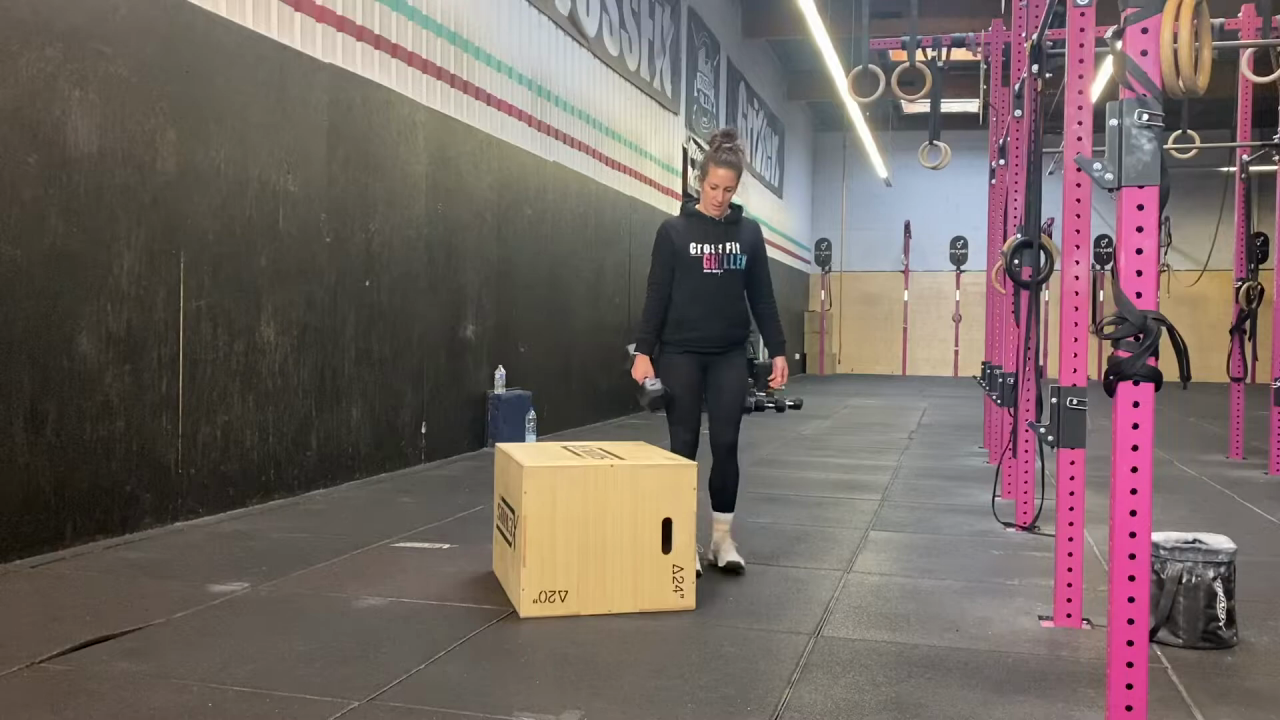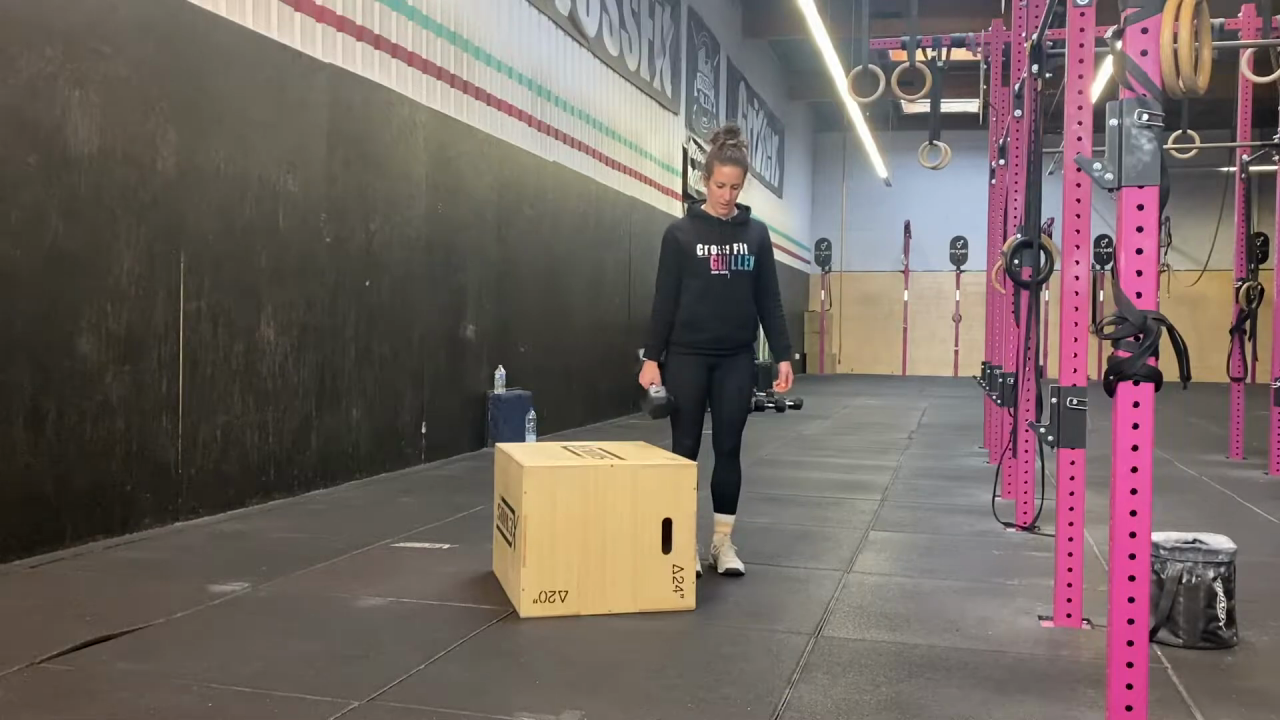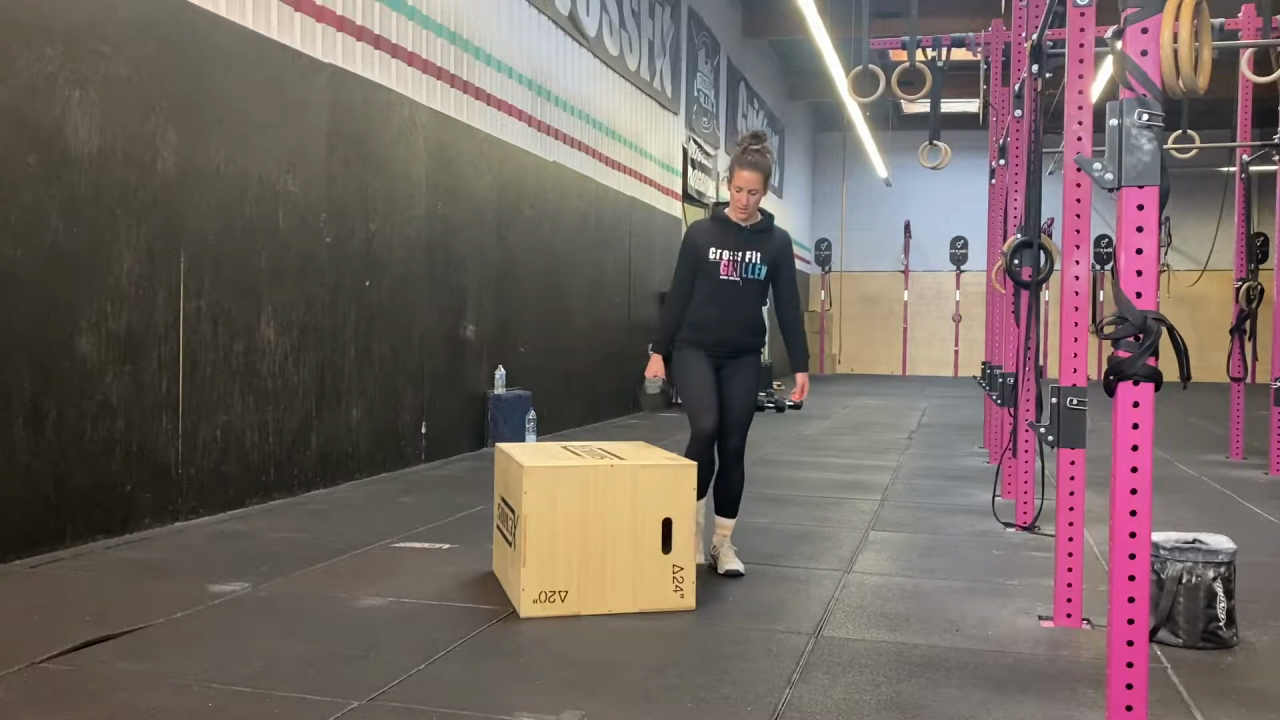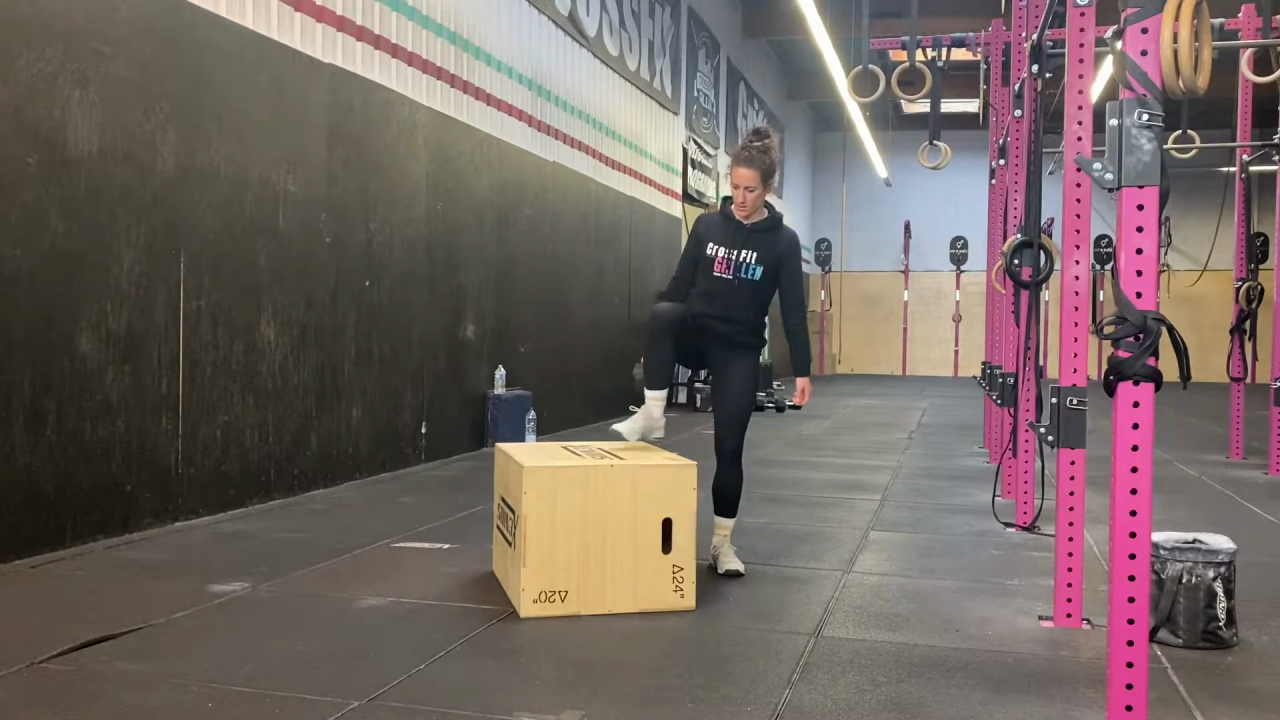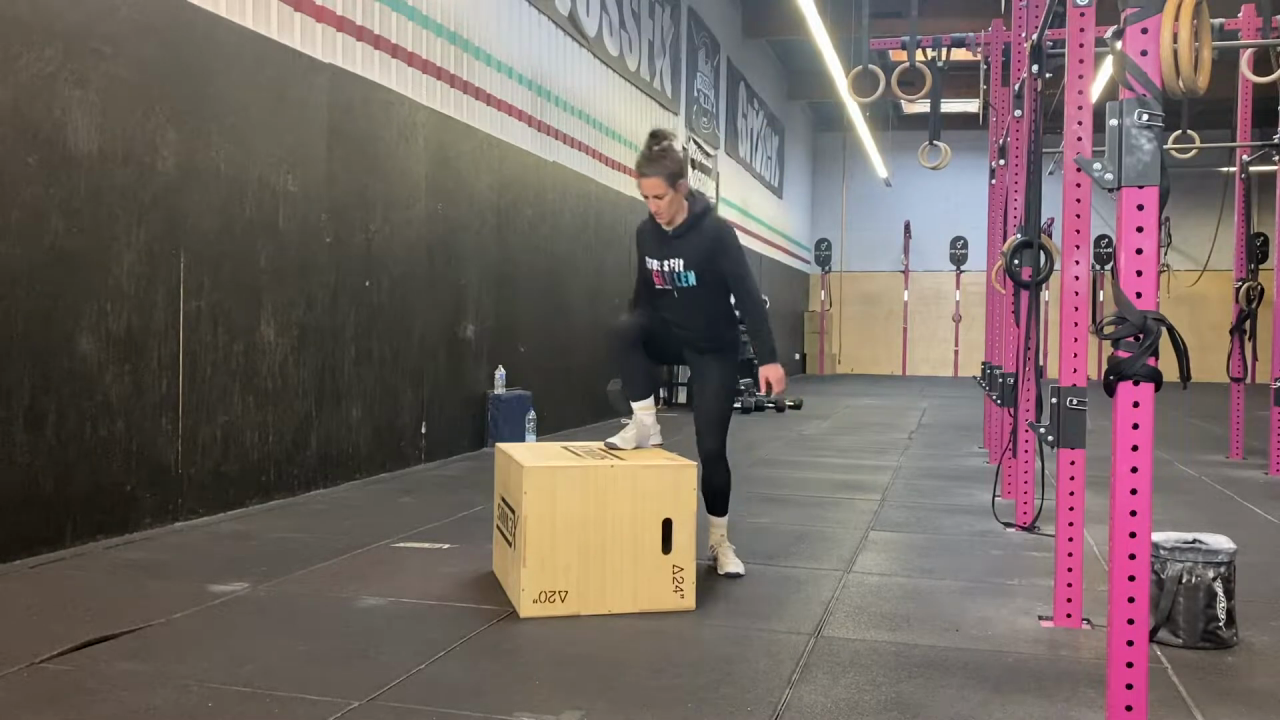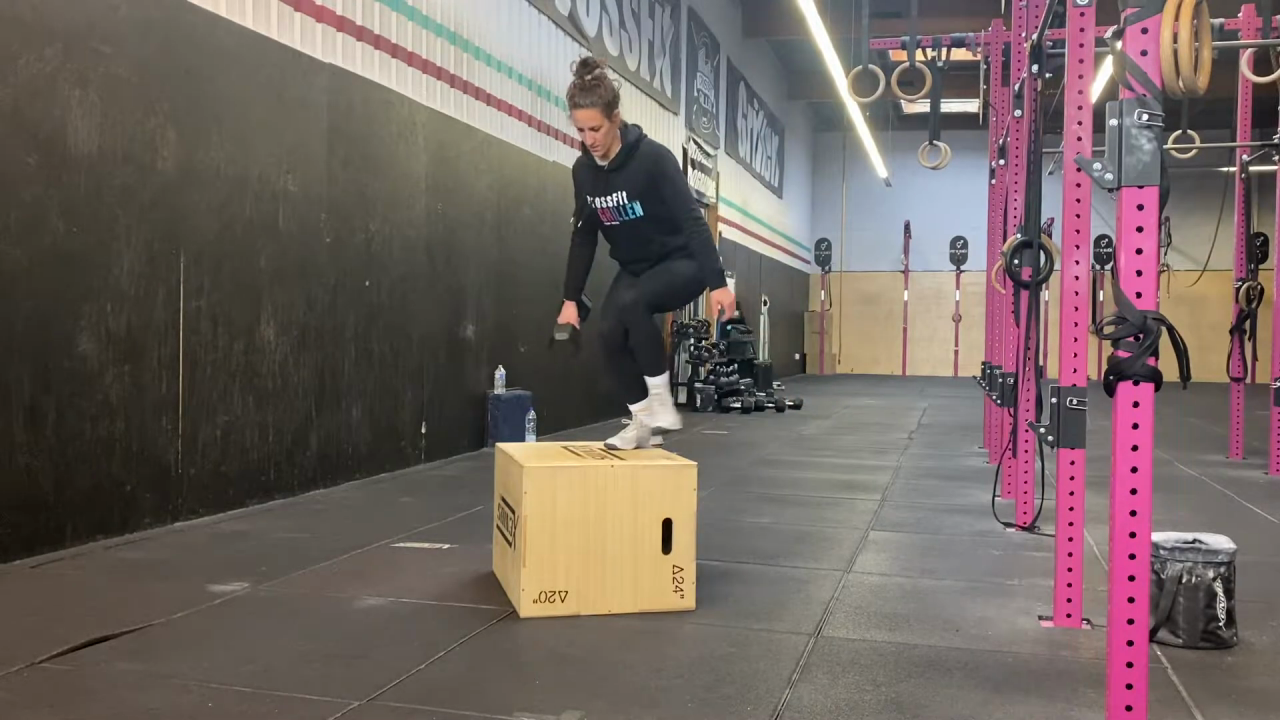
dt=0.5s
person 1, frame 1
left shoulder: (749, 232)
right shoulder: (673, 230)
left elbow: (762, 297)
right elbow: (657, 294)
left wrist: (778, 350)
right wrist: (643, 351)
left hip: (729, 355)
right hip: (680, 353)
left knee: (727, 445)
right knee: (684, 445)
left ankle: (722, 537)
person 1, frame 2
left shoulder: (756, 233)
right shoulder: (680, 232)
left elbow: (769, 300)
right elbow: (664, 299)
left wrist: (783, 356)
right wrist: (651, 357)
left hip: (737, 358)
right hip: (688, 355)
left knee: (728, 449)
right knee: (685, 448)
left ankle: (723, 541)
person 1, frame 3
left shoulder: (777, 241)
right shoulder: (701, 232)
left elbow: (788, 308)
right elbow: (678, 294)
left wrist: (800, 366)
right wrist: (658, 351)
left hip: (743, 356)
right hip: (694, 346)
left knee: (733, 449)
right knee: (705, 430)
left ankle: (724, 541)
right ankle: (696, 526)
person 1, frame 4
left shoulder: (782, 241)
right shoulder: (707, 225)
left elbow: (793, 308)
right elbow: (680, 283)
left wrist: (802, 369)
right wrist: (656, 340)
left hip: (739, 352)
right hip: (694, 336)
left knee: (729, 448)
right knee: (664, 312)
left ankle: (722, 542)
right ankle: (652, 415)
person 1, frame 5
left shoulder: (715, 232)
right shoulder: (645, 233)
left elbow: (746, 294)
right elbow: (643, 294)
left wrist: (768, 359)
right wrist: (635, 350)
left hip: (713, 349)
right hip: (667, 334)
left knee: (711, 447)
right knee: (625, 328)
left ankle: (720, 539)
right ankle: (644, 423)
person 1, frame 6
left shoulder: (653, 158)
right shoulder: (583, 170)
left elbow: (691, 219)
right elbow: (584, 236)
left wrist: (717, 282)
right wrist: (570, 298)
left hip: (681, 262)
right hip: (634, 267)
left knee: (631, 303)
right knee: (609, 332)
left ankle: (661, 399)
right ankle: (644, 420)
